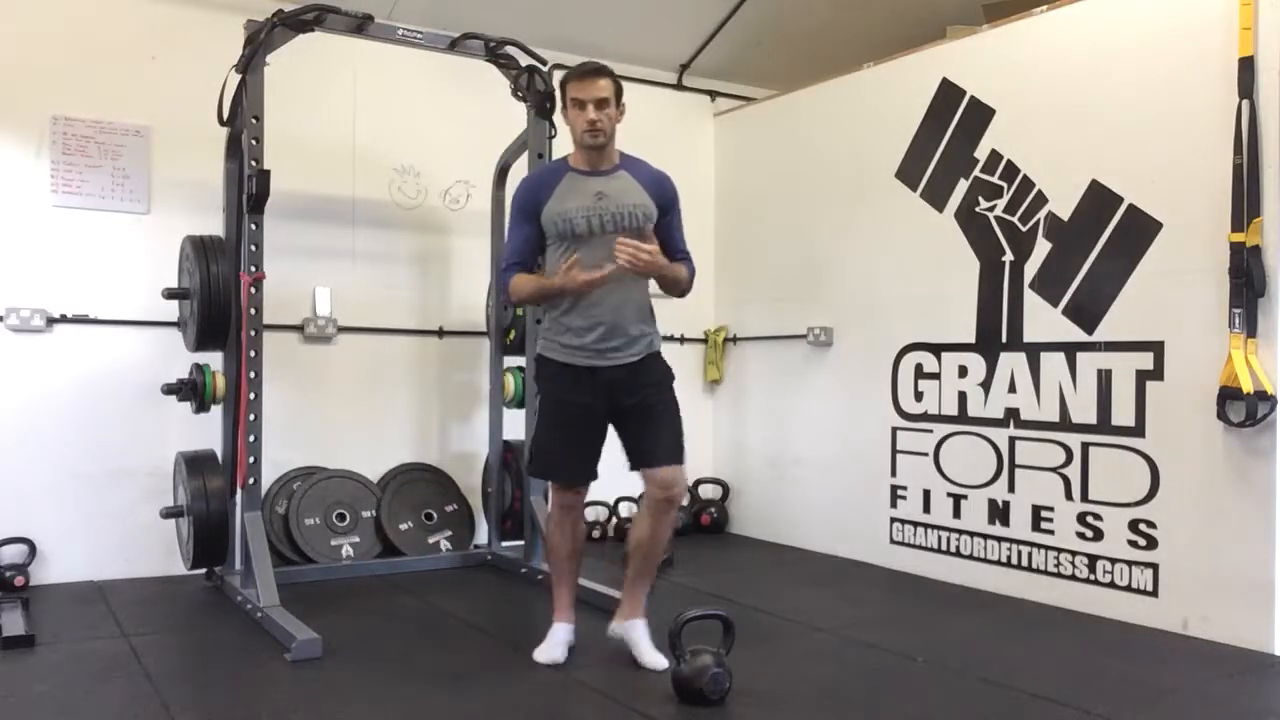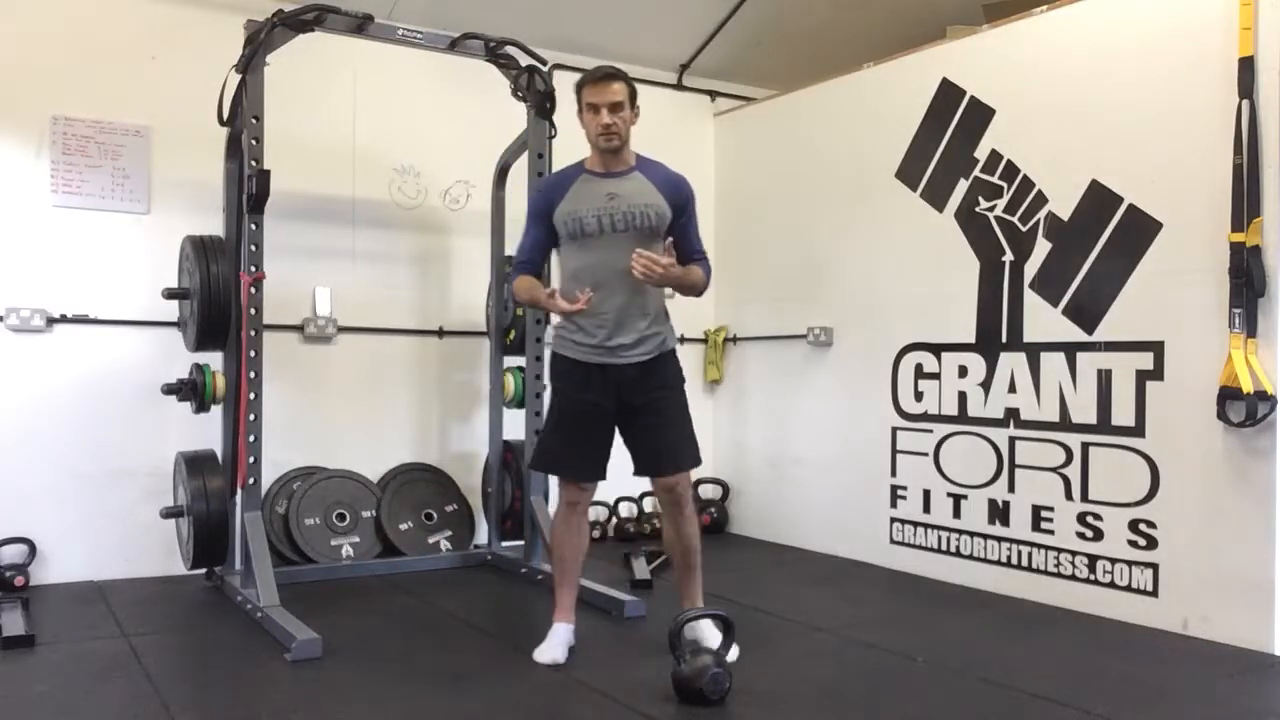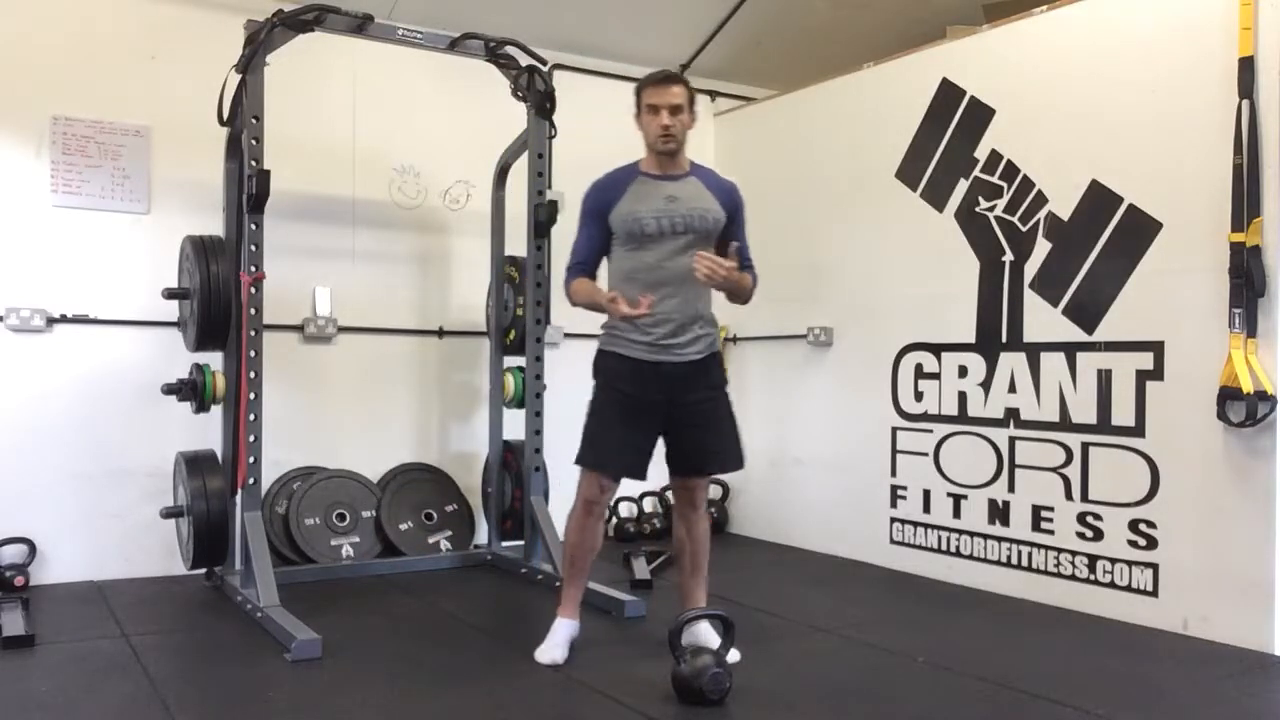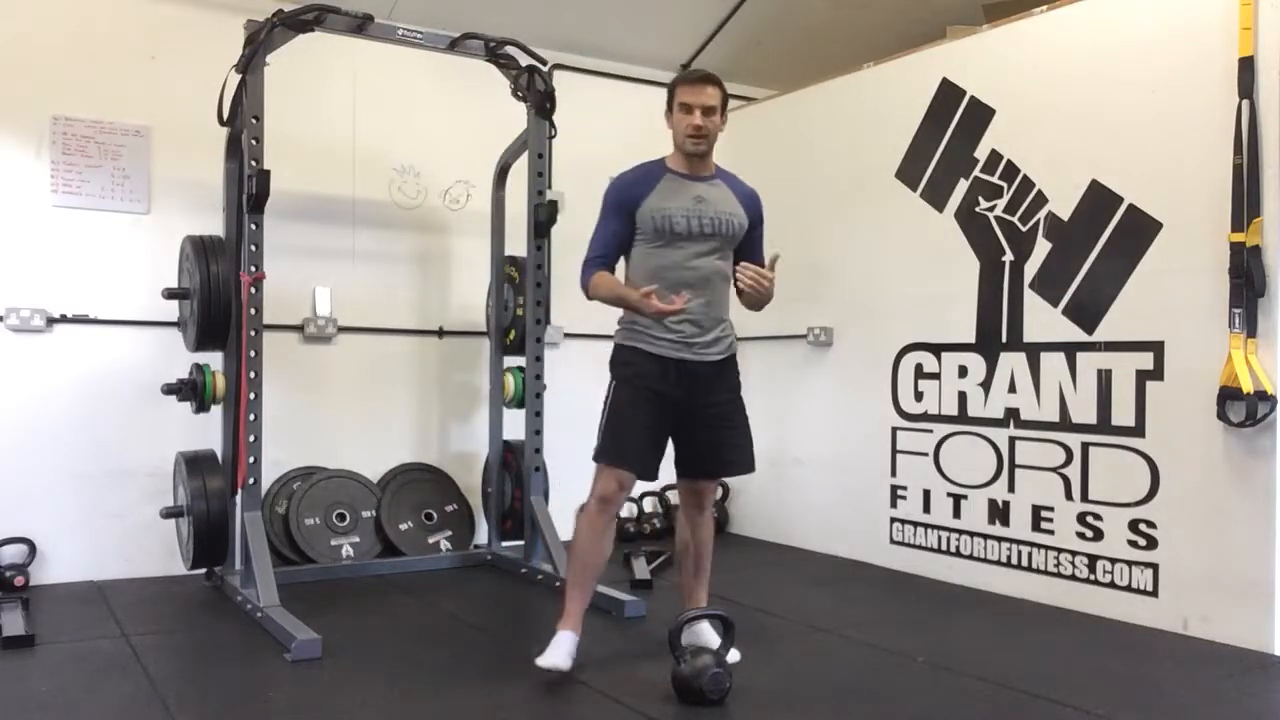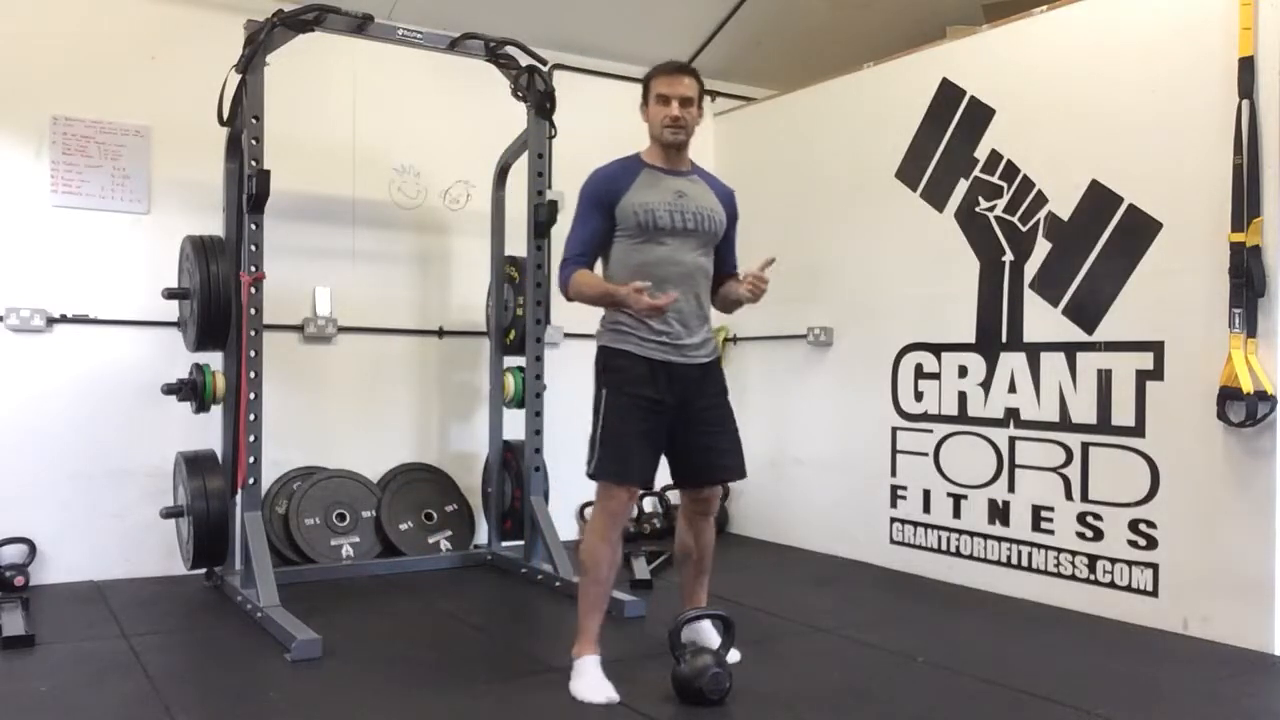
dt=0.3s
person 1, frame 1
left shoulder: (655, 185)
right shoulder: (537, 189)
left elbow: (683, 276)
right elbow: (512, 280)
left wrist: (659, 266)
right wrist: (556, 284)
left hip: (640, 360)
right hip: (567, 366)
left knee: (668, 488)
right knee: (567, 498)
left ankle: (630, 616)
right ankle: (563, 621)
person 1, frame 2
left shoulder: (671, 187)
right shoulder: (554, 192)
left elbow: (700, 275)
right elbow: (521, 274)
left wrist: (673, 274)
right wrist: (546, 299)
left hip: (652, 361)
right hip: (580, 364)
left knee: (676, 491)
right knee: (574, 495)
left ankle: (694, 614)
right ankle: (563, 622)
person 1, frame 3
left shoulder: (722, 194)
right shoulder: (608, 193)
left elbow: (744, 288)
right elbow: (576, 278)
left wrist: (733, 278)
right wrist: (605, 301)
left hip: (697, 364)
right hip: (626, 362)
left knee: (692, 494)
right knee: (594, 492)
left ankle: (696, 621)
right ankle: (567, 617)
person 1, frame 4
left shoulder: (744, 200)
right shoulder: (632, 187)
left elbow: (756, 294)
right elbow: (593, 273)
left wrist: (761, 287)
right wrist: (634, 299)
left hip: (714, 366)
right hip: (644, 358)
left knee: (699, 496)
right knee: (609, 490)
left ankle: (697, 621)
right ankle: (568, 628)
person 1, frame 5
left shoulder: (719, 197)
right shoulder: (610, 183)
right elbow: (572, 277)
left wrist: (745, 291)
right wrist: (620, 297)
left hip: (699, 364)
right hip: (630, 362)
left knee: (704, 499)
right knee: (615, 502)
left ankle: (695, 621)
right ankle: (586, 653)
